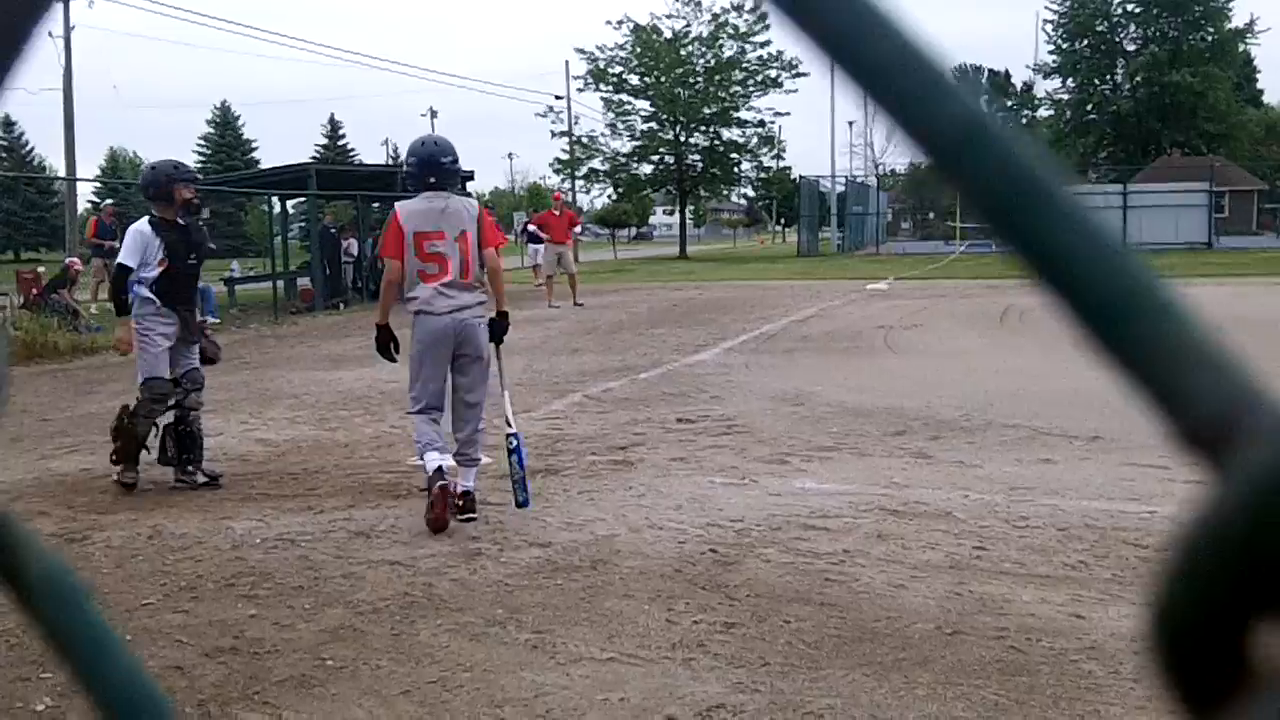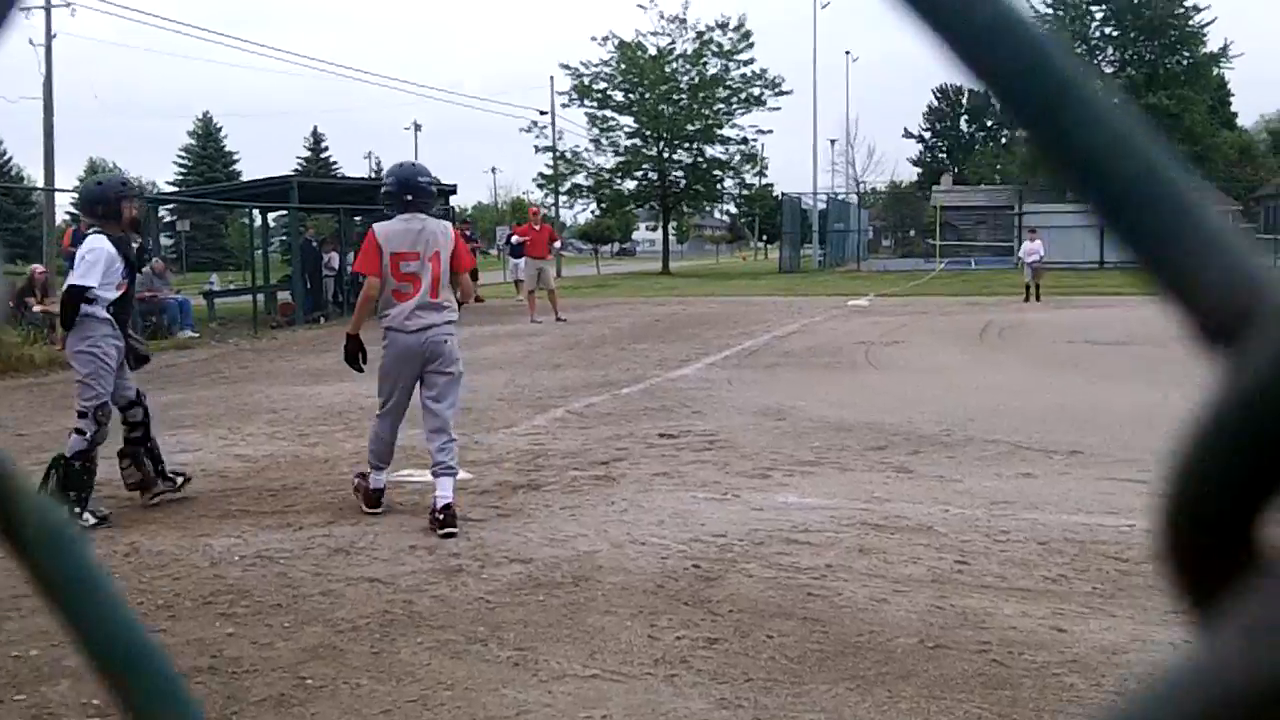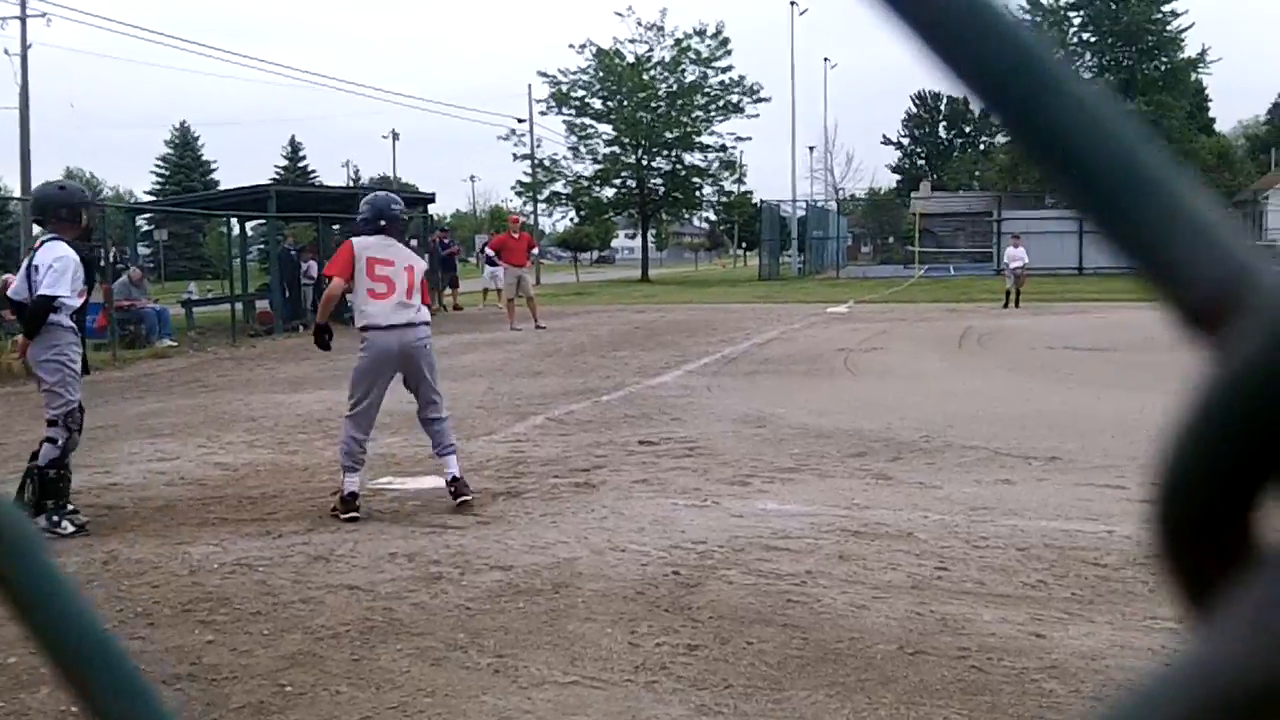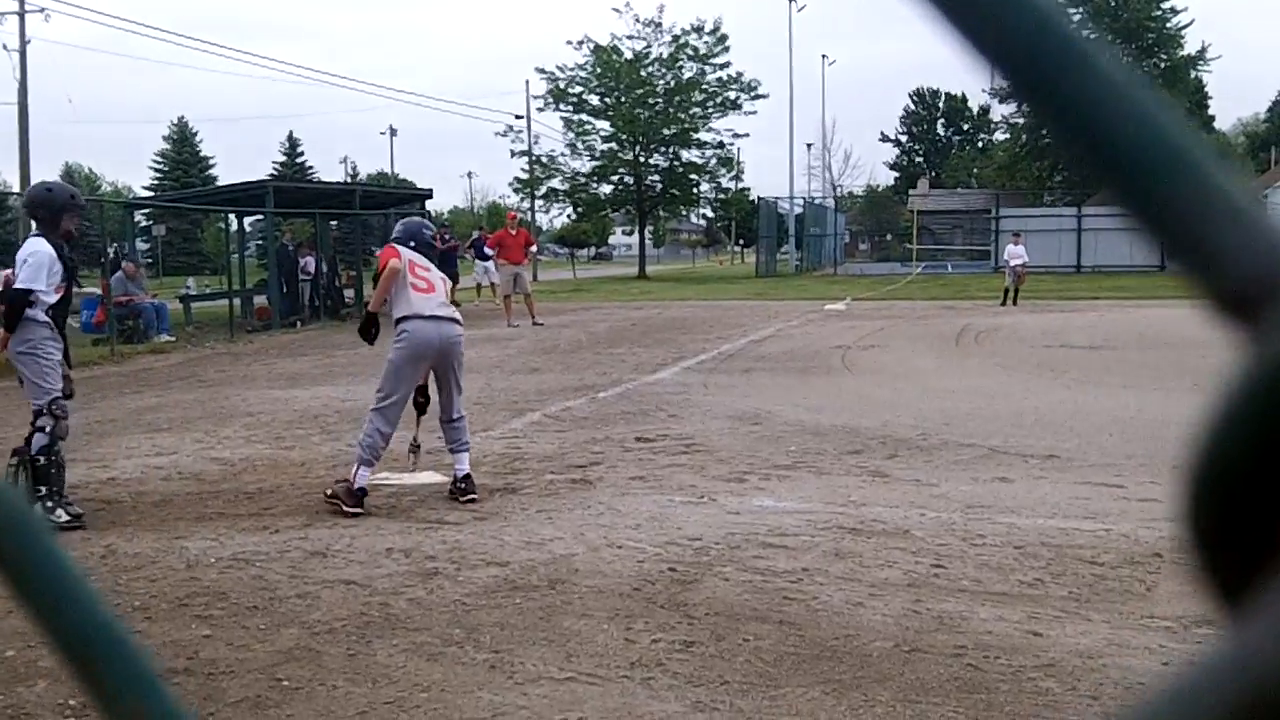
dt=0.4s
person 1, frame 1
left shoulder: (402, 213)
right shoulder: (472, 209)
left elbow: (392, 275)
right elbow: (493, 263)
left wrist: (382, 324)
right wrist: (501, 312)
left hip: (429, 320)
right hip: (471, 317)
left knee: (425, 408)
right knee: (469, 408)
left ankle: (439, 474)
right ankle: (465, 491)
person 1, frame 2
left shoulder: (380, 232)
right shoulder: (446, 231)
left elbow: (371, 290)
right elbow: (466, 288)
left wrist: (352, 334)
left hip: (400, 336)
right hip: (441, 334)
left knee: (389, 416)
right knee: (440, 421)
left ankle: (374, 489)
right ankle: (444, 504)
person 1, frame 3
left shoulder: (355, 246)
right shoulder: (415, 259)
left elbow: (335, 288)
left wrist: (321, 322)
left hip: (377, 339)
right hip: (418, 334)
left knee: (358, 417)
right knee: (433, 410)
left ankle: (350, 495)
right ankle: (455, 480)
person 1, frame 4
left shoulder: (394, 251)
right shoulder: (437, 272)
left elbow: (394, 268)
left wrist: (372, 311)
right wrist: (421, 385)
left hip: (417, 330)
right hip: (452, 330)
left knee: (384, 410)
right knee: (452, 409)
left ankle: (356, 488)
right ankle: (463, 479)
person 2, frame 1
left shoulder: (192, 231)
right shoulder: (143, 230)
right elbow: (120, 276)
left wrist: (193, 319)
right wrist: (124, 323)
left hip: (185, 320)
right hip: (154, 319)
left knee: (190, 392)
right knee: (155, 393)
left ankle: (188, 466)
right ankle: (126, 459)
person 2, frame 2
left shoulder: (112, 244)
right shoulder: (100, 246)
left elbow: (72, 288)
right elbow: (72, 293)
right wrist: (67, 331)
left hip: (111, 339)
right hip: (96, 339)
left knee: (134, 408)
right knee: (93, 418)
left ankle: (151, 480)
right ankle: (70, 503)
person 2, frame 3
left shoulder: (42, 250)
right shoulder: (64, 254)
left elbow: (15, 298)
right elbow: (45, 302)
left wrist: (30, 334)
right wrist: (28, 336)
left hip: (49, 343)
right hip: (59, 343)
left knee: (69, 419)
right knee: (63, 423)
left ankle: (47, 497)
right ankle: (48, 509)
person 2, frame 4
left shoulder: (46, 248)
right shoulder: (42, 249)
left hip: (43, 340)
right hip: (37, 340)
left knee: (46, 412)
right knee: (52, 415)
left ankle: (35, 488)
right ankle: (46, 499)
